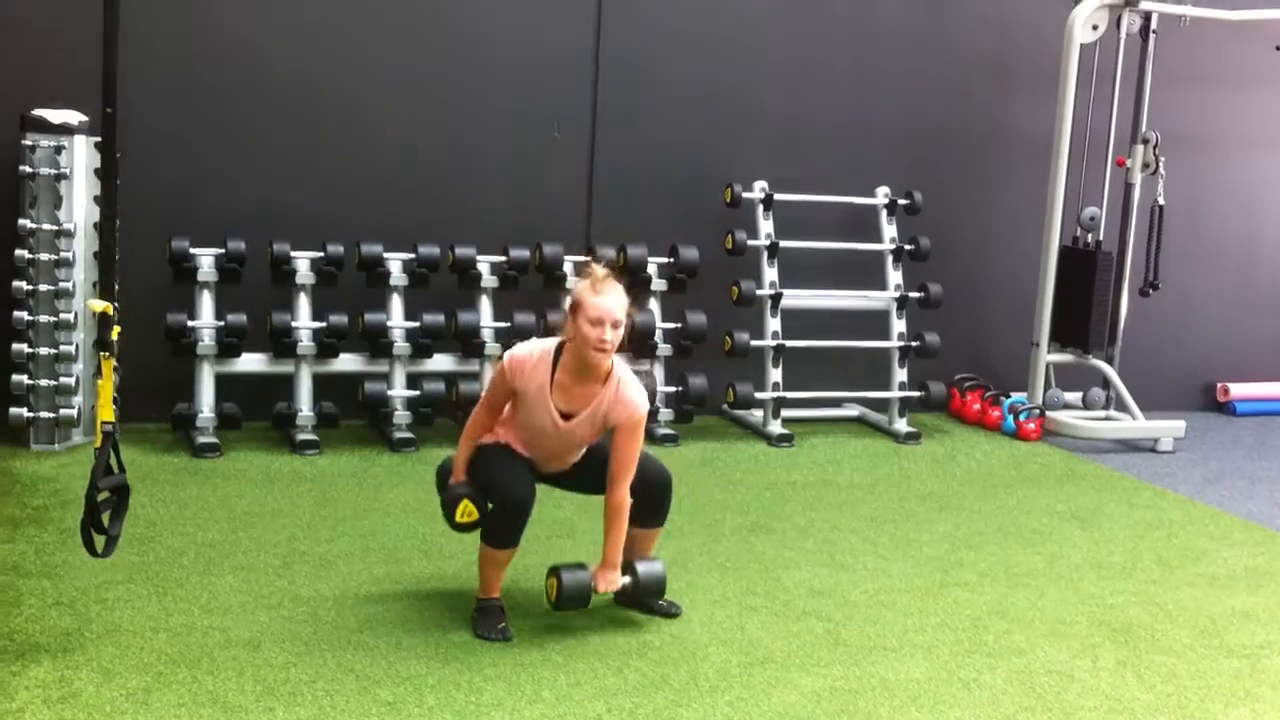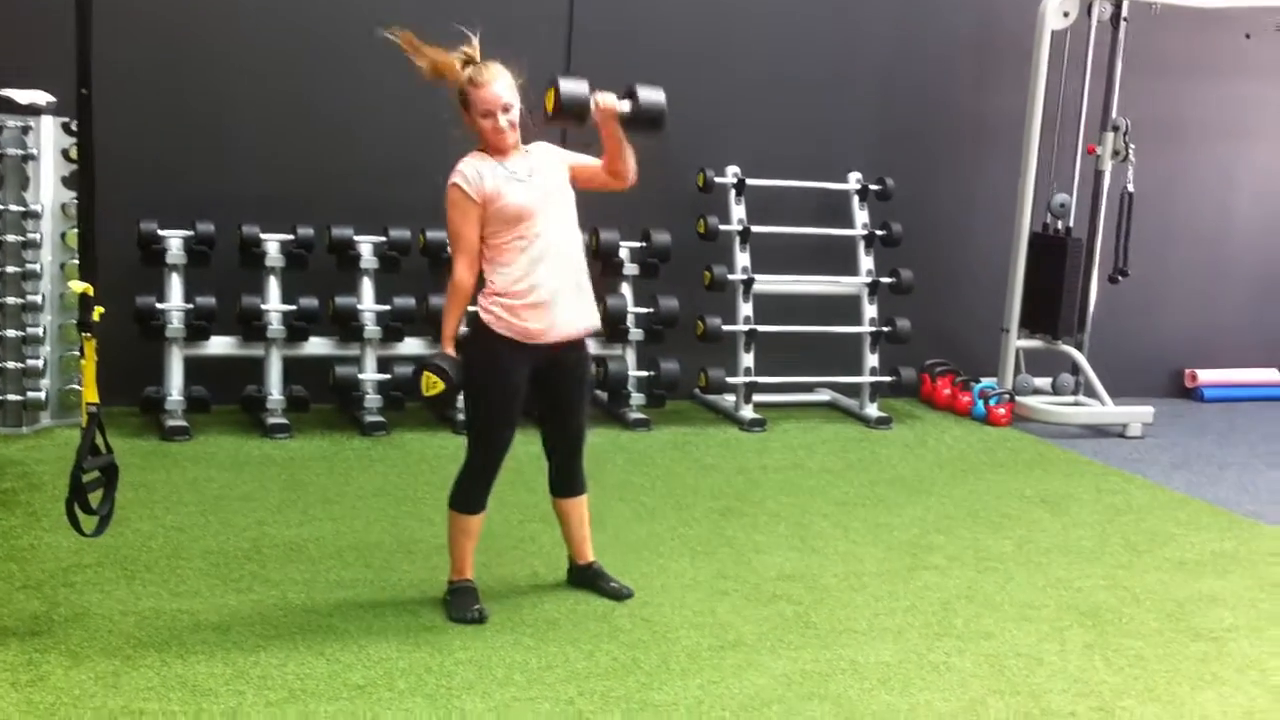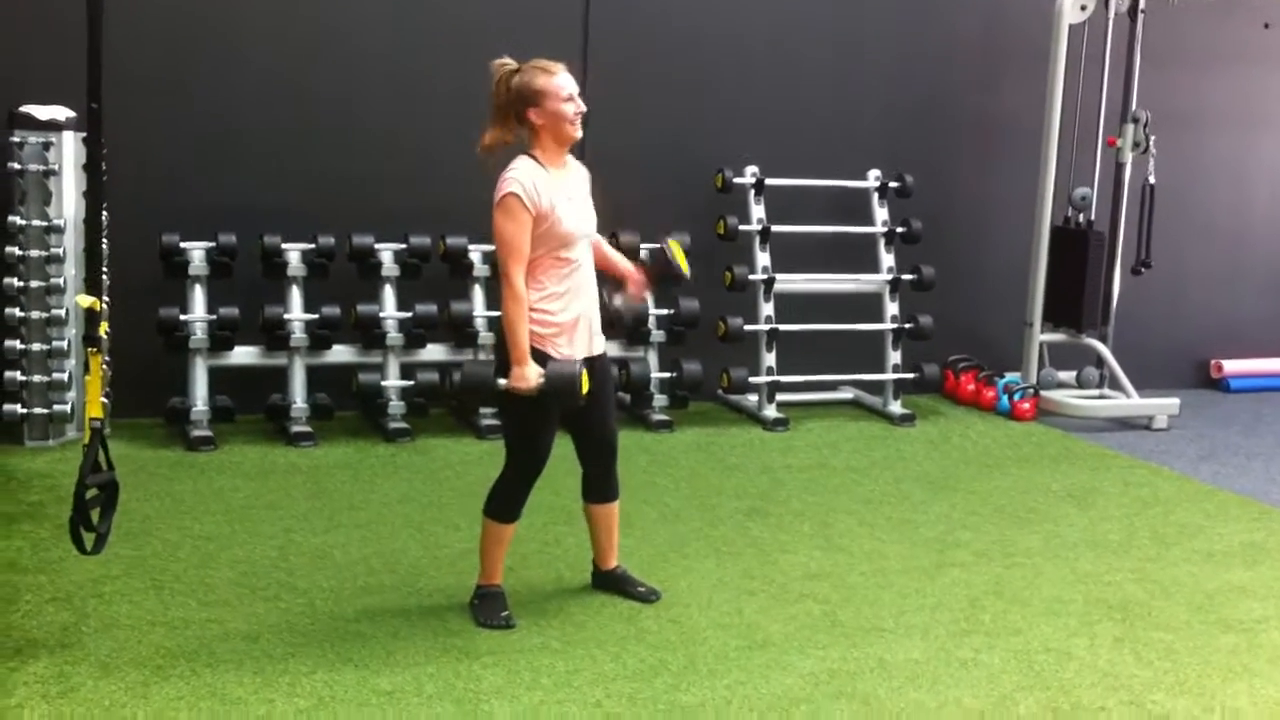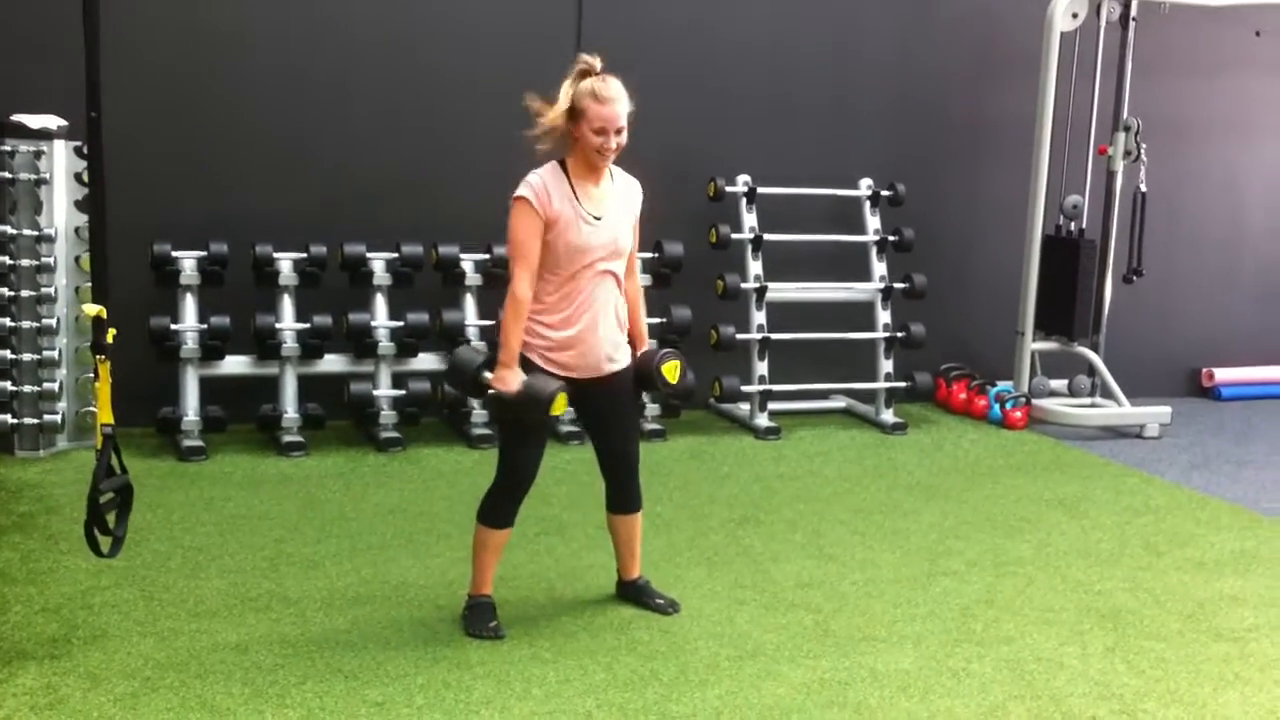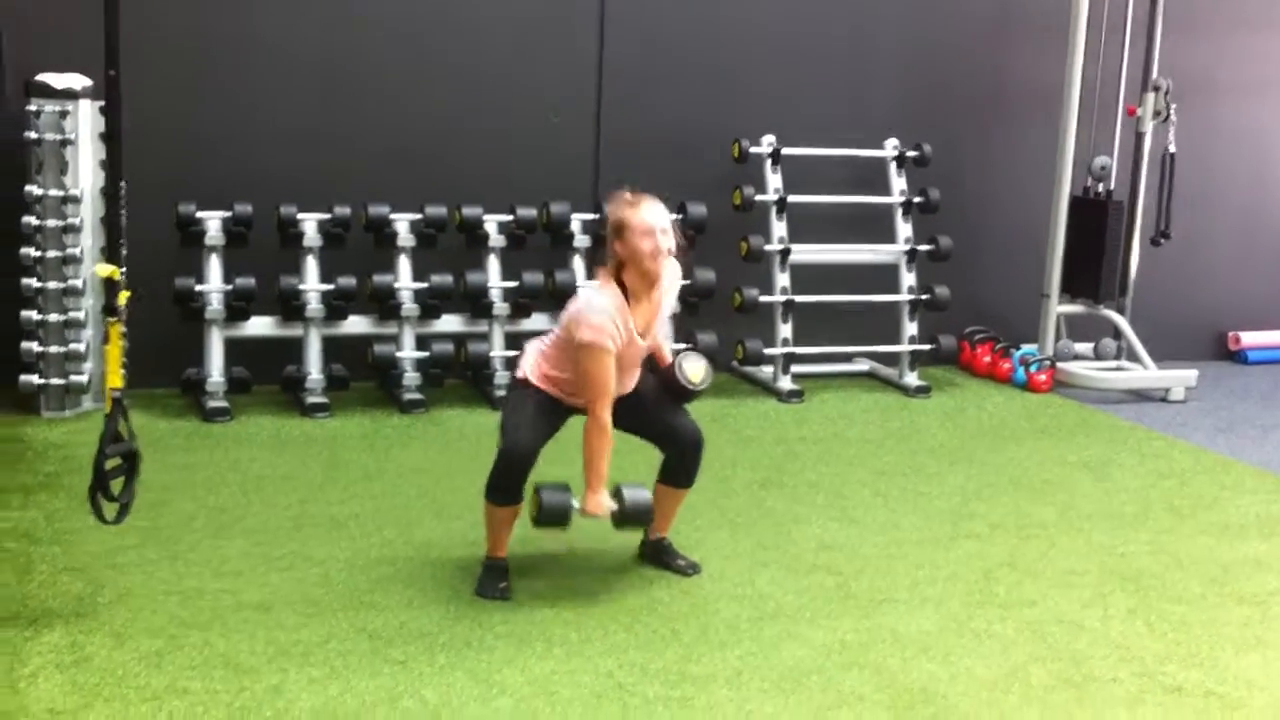
dt=1s
person 1, frame 1
left shoulder: (629, 396)
right shoulder: (524, 360)
left elbow: (619, 489)
right elbow: (487, 412)
left wrist: (611, 565)
right wrist: (458, 470)
left hip: (572, 459)
right hip: (506, 450)
left knee: (655, 482)
right knee: (515, 495)
left ankle: (631, 587)
right ankle: (487, 601)
person 1, frame 2
left shoulder: (549, 157)
right shoulder: (470, 176)
left elbow: (621, 176)
right elbow: (464, 269)
left wrist: (609, 122)
right wrist: (447, 343)
left hip: (568, 333)
right hip: (506, 337)
left knee: (568, 452)
right knee: (485, 458)
left ankle: (583, 563)
right ankle: (461, 581)
person 1, frame 3
left shoulder: (575, 171)
right shoulder: (521, 183)
right elbow: (513, 277)
left wrist: (627, 270)
right wrist: (520, 361)
left hip: (586, 344)
right hip: (541, 351)
left knee: (602, 457)
right knee: (523, 468)
left ankle: (607, 567)
right ankle: (488, 587)
person 1, frame 4
left shoulder: (629, 189)
right shoulder: (539, 190)
right elbow: (522, 284)
left wrist: (643, 345)
right wrist: (506, 363)
left hip: (608, 361)
right hip: (542, 362)
left knee: (624, 470)
right knee: (514, 478)
left ankle: (631, 580)
right ankle: (479, 599)
person 1, frame 5
left shoulder: (669, 276)
right shoulder: (599, 309)
right elbow: (599, 413)
left wrist: (669, 366)
right wrist: (595, 489)
left hip: (621, 381)
right hip: (546, 385)
left knee: (687, 440)
right knee: (516, 454)
left ankle: (655, 541)
right ankle: (496, 560)
